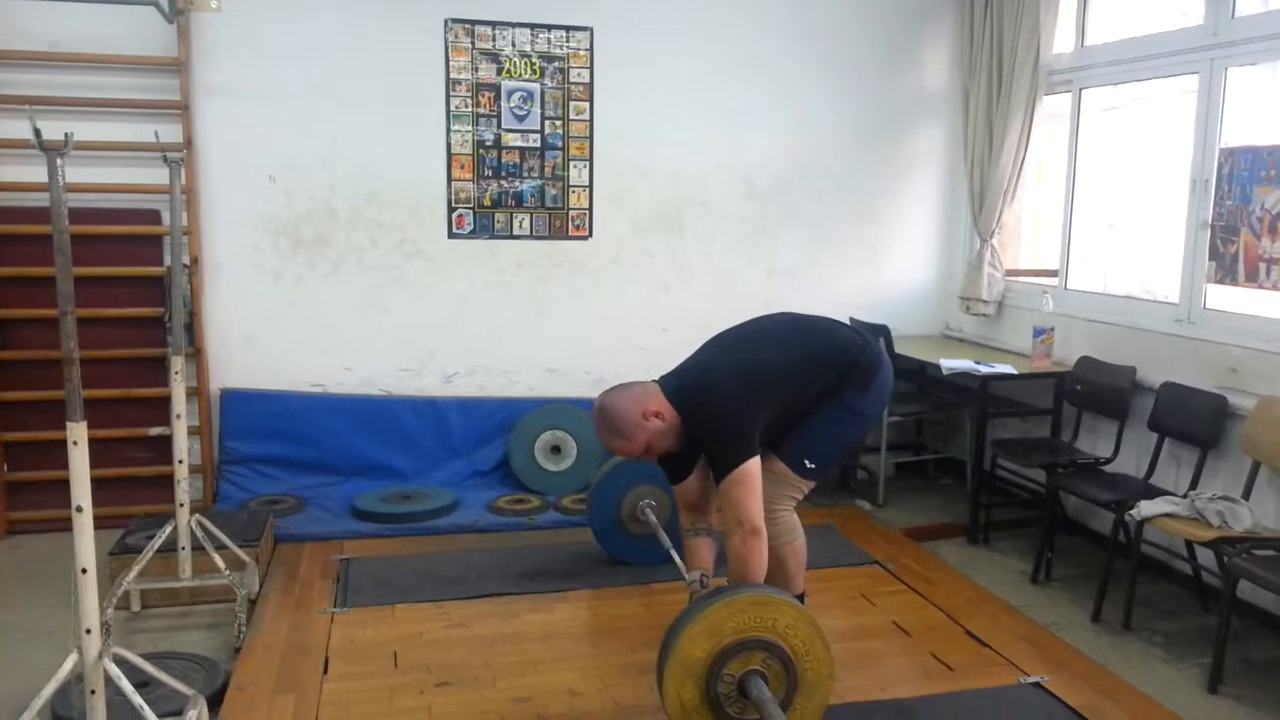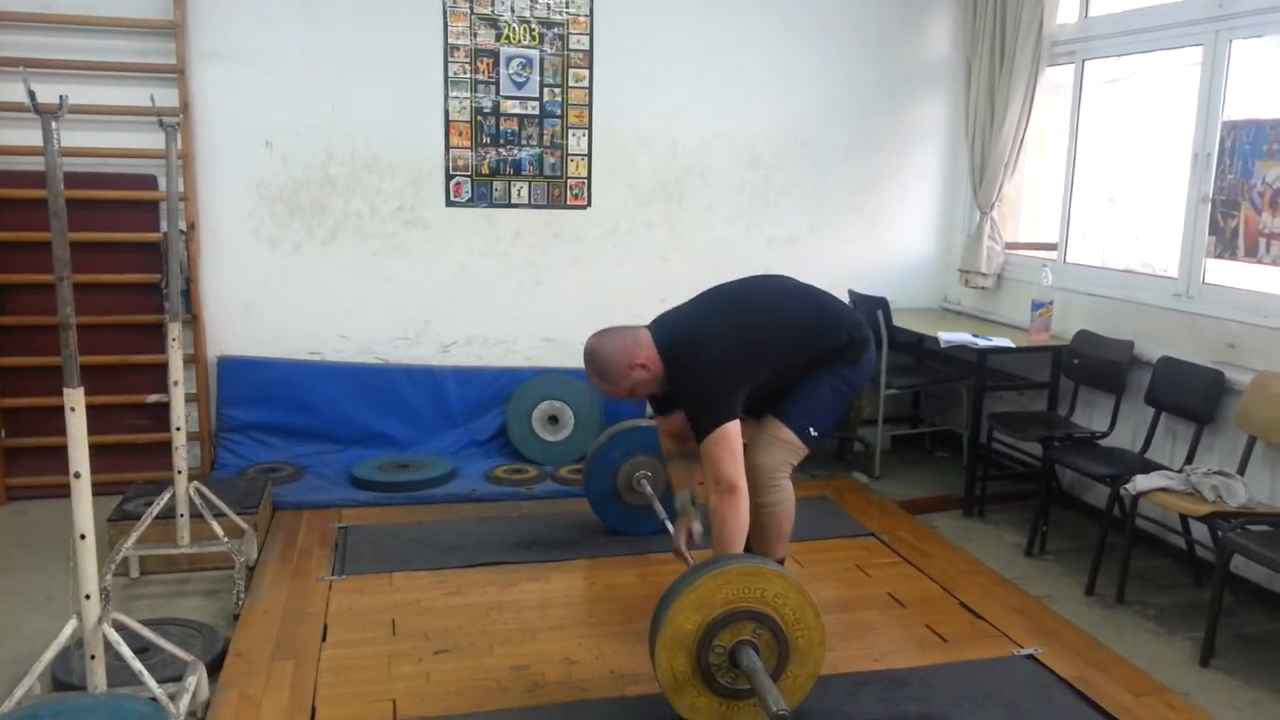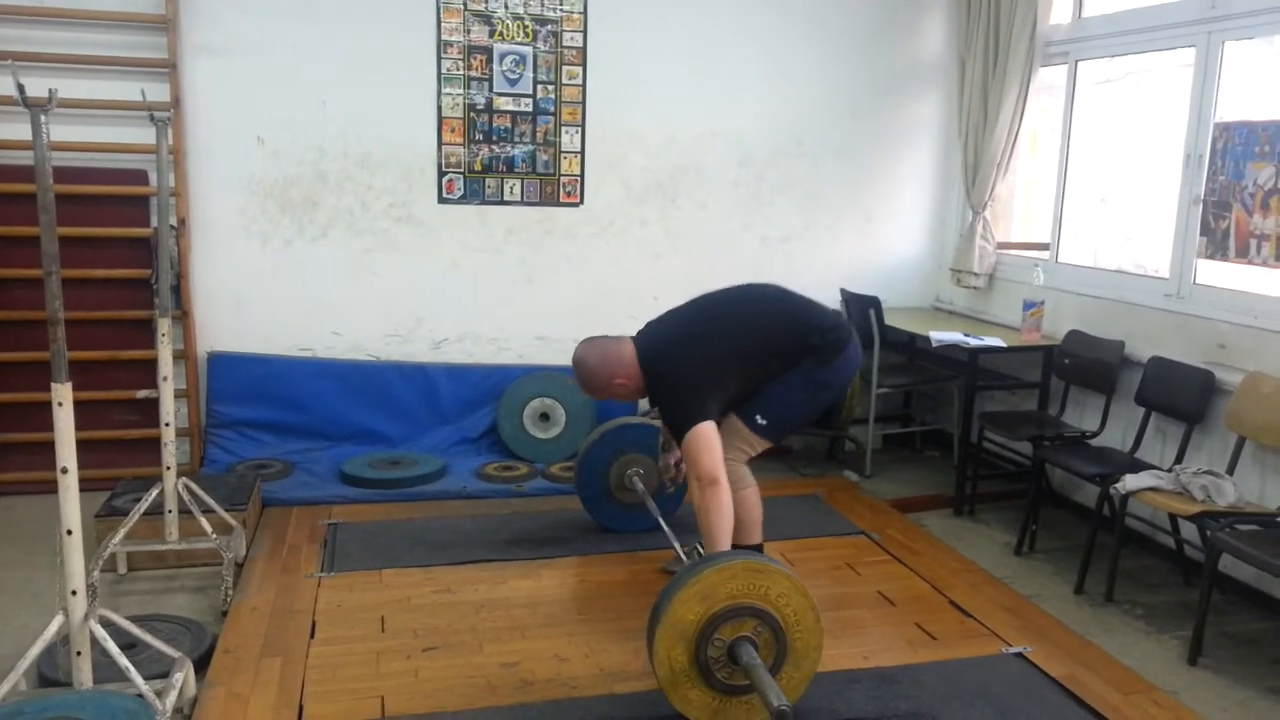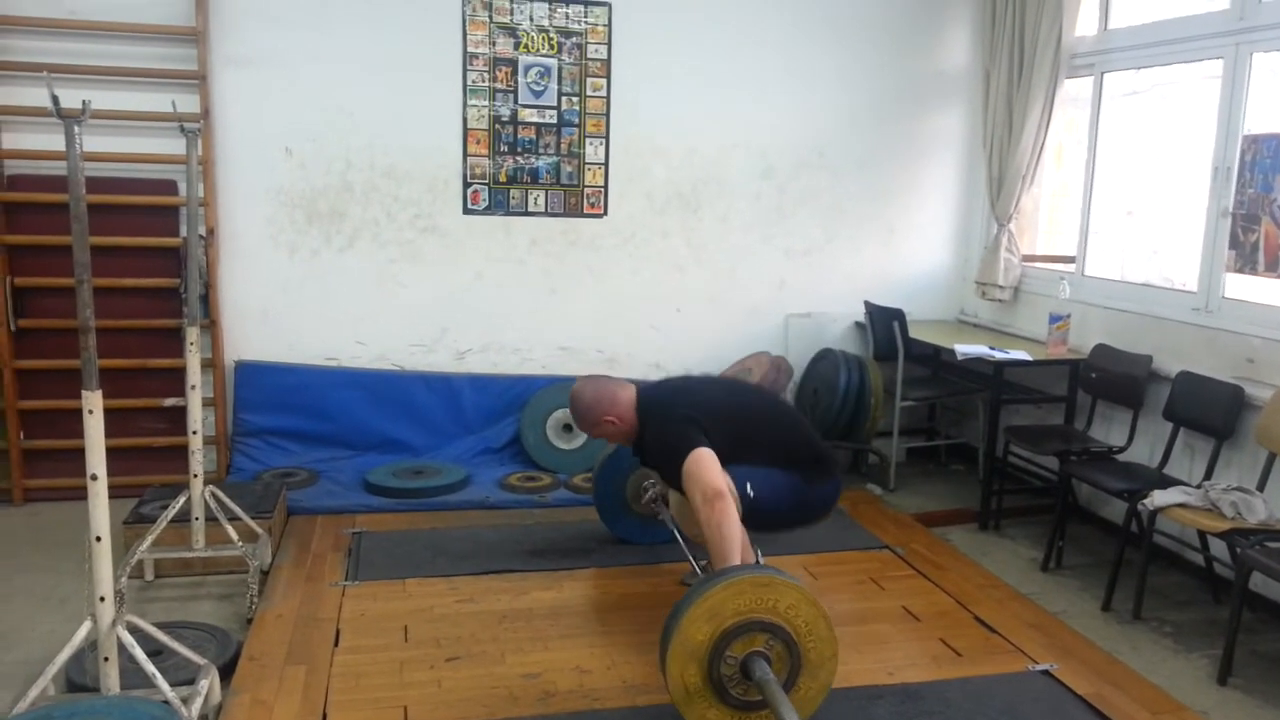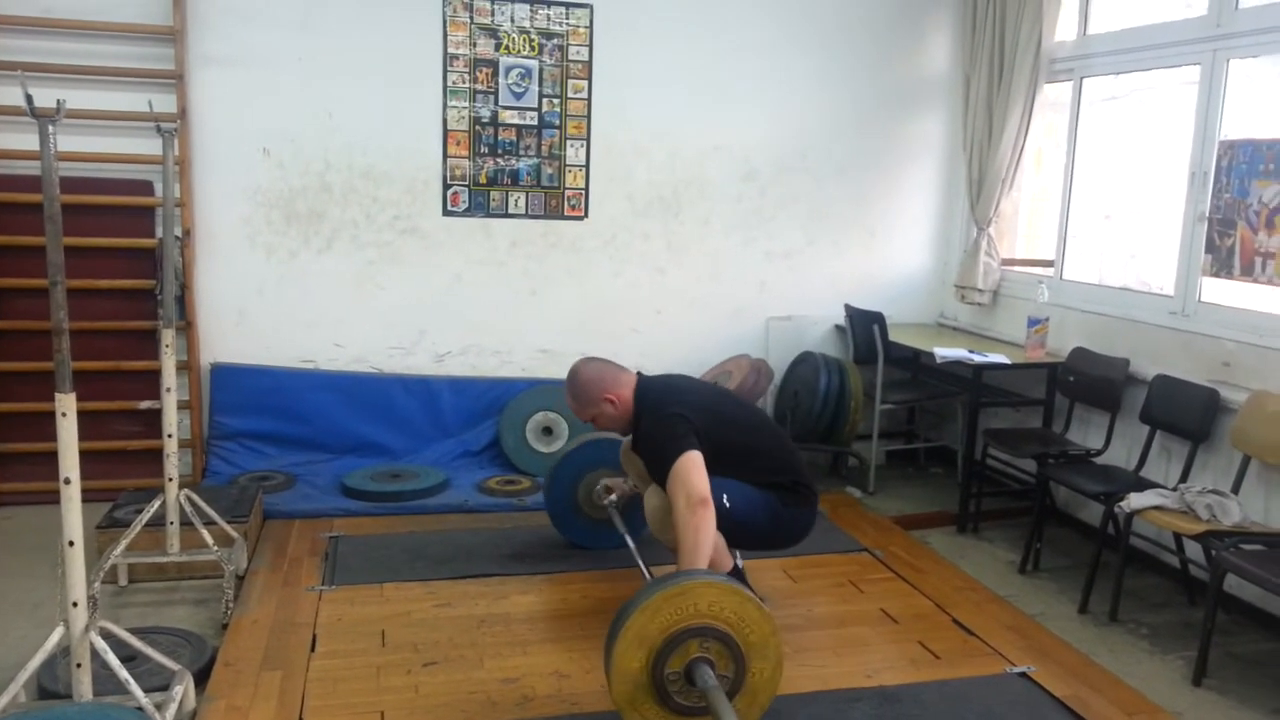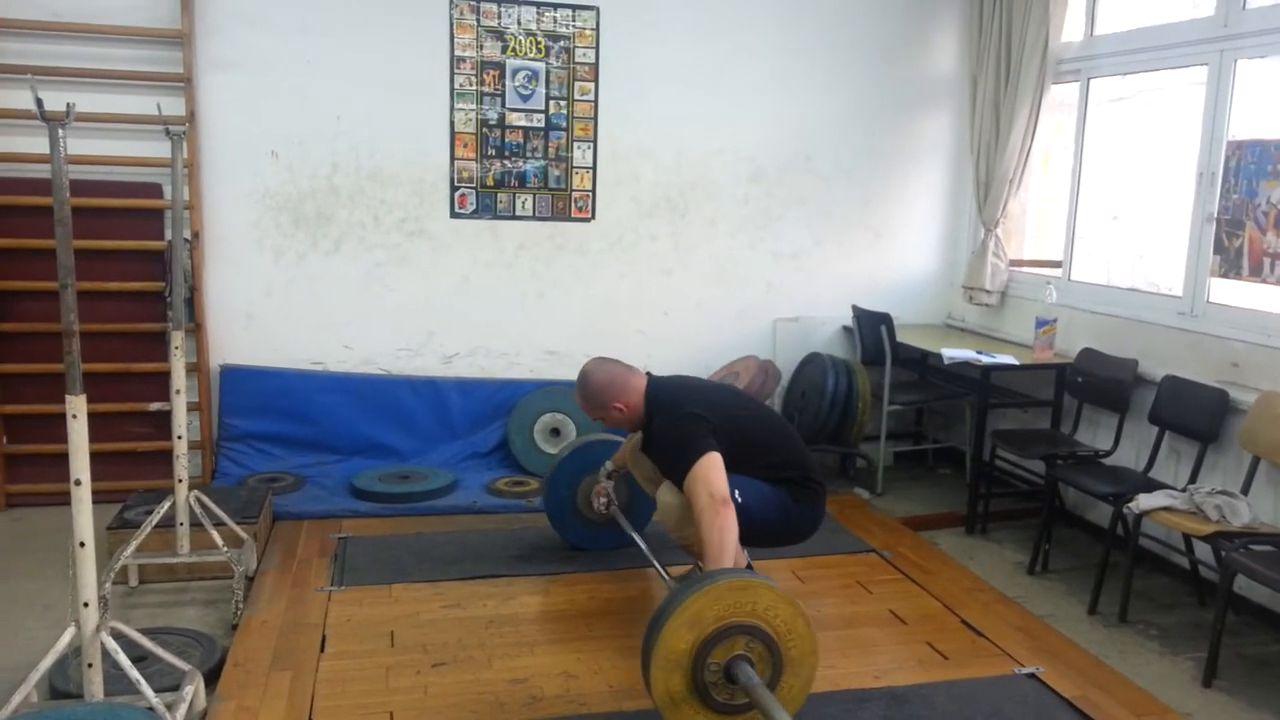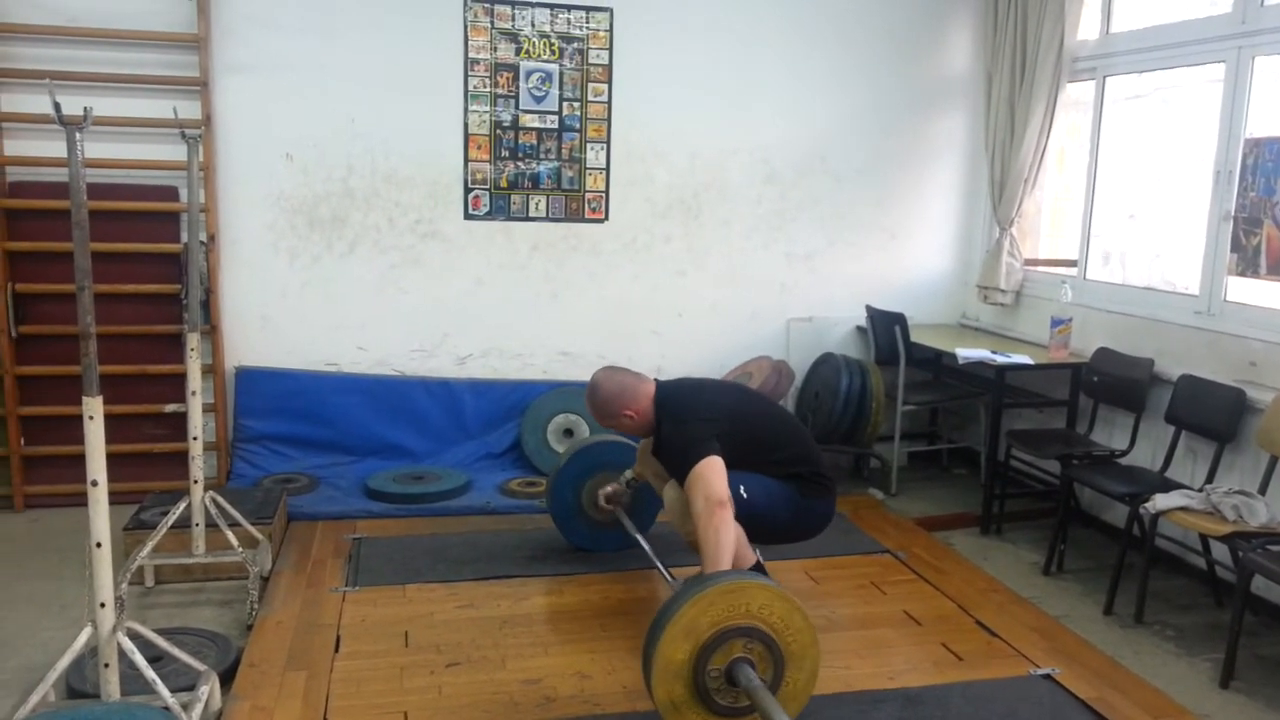
dt=0.5s
person 1, frame 1
left shoulder: (717, 416)
right shoulder: (674, 413)
left elbow: (747, 527)
right elbow: (695, 512)
right wrist: (699, 592)
left hip: (858, 376)
right hip: (809, 374)
left knee: (769, 499)
right knee: (738, 488)
person 1, frame 2
left shoulder: (703, 370)
right shoulder: (660, 347)
left elbow: (726, 485)
right elbow: (677, 439)
right wrist: (685, 510)
left hip: (843, 353)
right hip: (788, 348)
left knee: (765, 464)
right knee: (730, 453)
person 1, frame 3
left shoulder: (677, 377)
right shoulder: (650, 346)
left elbow: (708, 480)
right wrist: (673, 439)
left hip: (827, 354)
right hip: (795, 345)
left knee: (724, 456)
right knee: (711, 448)
right ankle: (713, 550)
person 1, frame 4
left shoulder: (667, 426)
right shoulder: (655, 401)
left elbow: (713, 499)
left hip: (810, 481)
right hip: (784, 460)
left knee: (695, 499)
right ankle: (745, 566)
person 1, frame 5
left shoulder: (664, 420)
right shoulder: (656, 394)
left elbow: (696, 504)
right wrist: (633, 485)
left hip: (785, 507)
left knee: (663, 505)
right knee: (635, 453)
right ankle: (724, 560)
person 1, frame 6
left shoulder: (677, 422)
right shoulder: (662, 395)
left elbow: (716, 504)
right elbow: (641, 433)
right wrist: (609, 472)
left hip: (793, 503)
left knee: (676, 502)
right knee: (640, 452)
right ankle: (732, 563)
person 1, frame 7
left shoulder: (686, 425)
right shoulder: (668, 398)
left elbow: (714, 507)
right wrist: (626, 484)
left hip: (804, 500)
left knee: (683, 498)
right knee: (652, 454)
right ankle: (741, 557)
